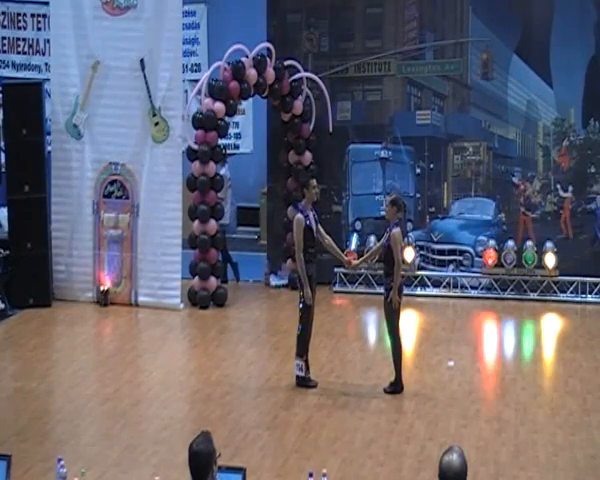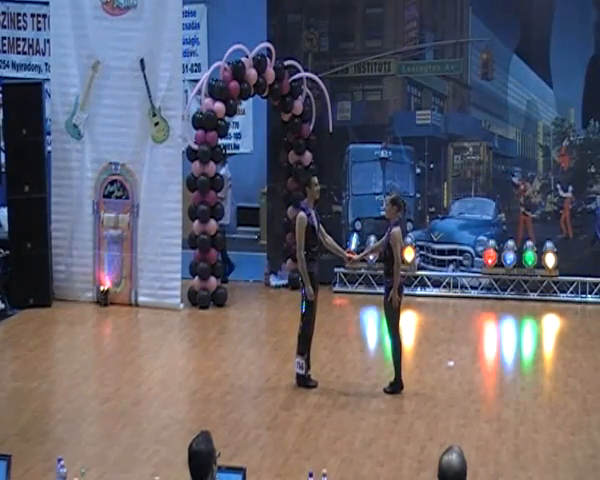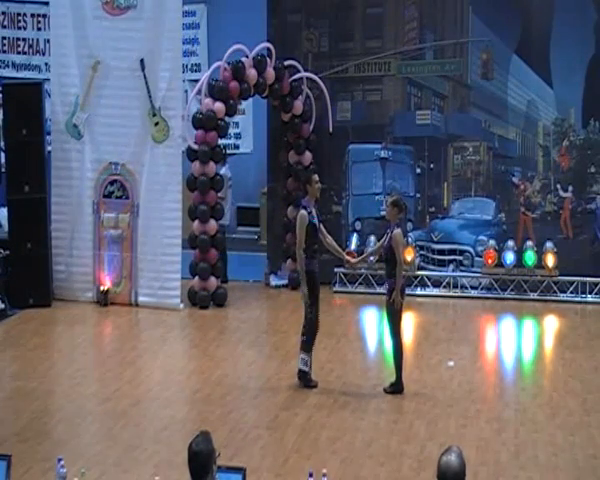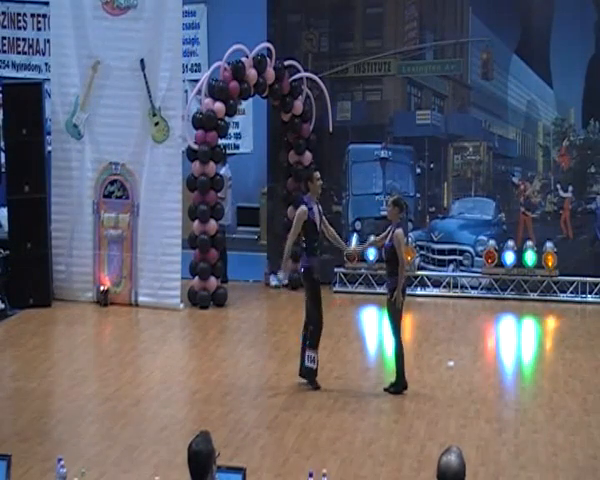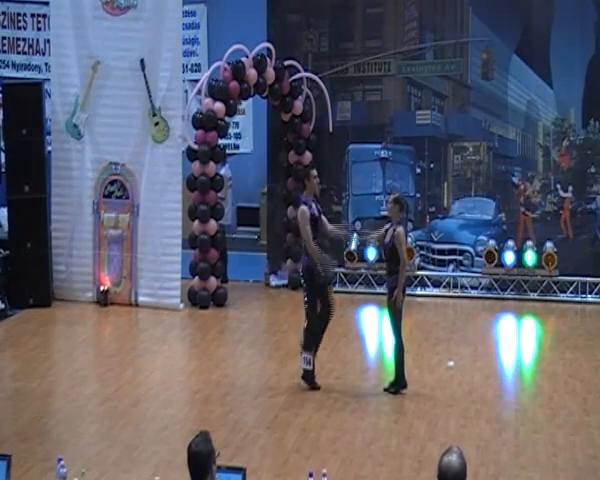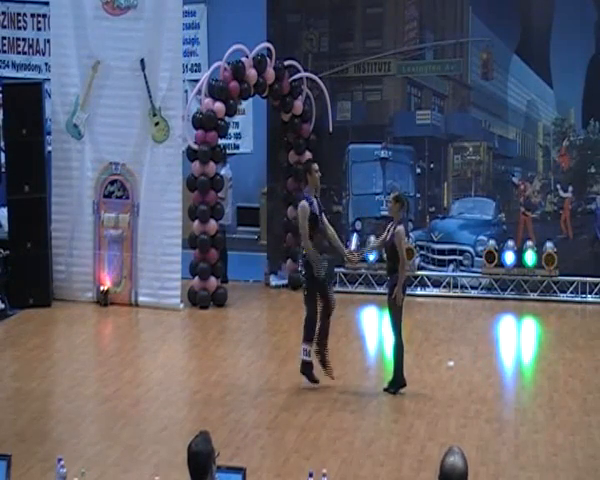
dt=0.3s
person 1, frame 1
left shoulder: (312, 213)
right shoulder: (300, 217)
left elbow: (325, 239)
right elbow: (298, 255)
left wrist: (343, 258)
right wrist: (305, 286)
left hip: (312, 271)
right hip: (305, 274)
left knee: (308, 323)
right knee: (305, 323)
left ankle: (305, 370)
right ankle: (301, 375)
person 1, frame 2
left shoulder: (314, 212)
right shoulder: (302, 216)
left elbow: (325, 239)
right elbow: (300, 253)
left wrist: (344, 255)
right wrist: (307, 284)
left hip: (315, 270)
right hip: (307, 272)
left knee: (310, 322)
right knee: (306, 322)
left ankle: (305, 369)
right ankle: (301, 374)
person 1, frame 3
left shoulder: (314, 210)
right shoulder: (303, 214)
left elbow: (325, 239)
right elbow: (299, 250)
left wrist: (344, 256)
right wrist: (302, 282)
left hip: (314, 268)
right hip: (307, 270)
left knee: (310, 321)
right knee: (312, 321)
left ankle: (304, 370)
right ankle: (304, 370)
person 1, frame 4
left shoulder: (318, 207)
right shoulder: (304, 209)
left elbow: (329, 232)
right elbow: (291, 239)
left wrist: (347, 249)
right wrist: (284, 267)
left hip: (315, 263)
right hip: (308, 265)
left knee: (310, 318)
right knee: (316, 319)
left ankle: (305, 368)
right ankle: (310, 369)
person 1, frame 5
left shoulder: (315, 205)
right shoulder: (303, 209)
left elbow: (327, 228)
right elbow: (309, 243)
left wrist: (344, 234)
right wrist: (325, 264)
left hip: (318, 264)
right hip: (310, 265)
left knee: (326, 311)
right knee: (312, 317)
left ankle: (310, 353)
right ankle: (308, 372)
person 1, frame 6
left shoulder: (317, 200)
right shoulder: (304, 204)
left elbow: (327, 229)
right elbow: (305, 240)
left wrist: (344, 252)
right wrist: (317, 265)
left hip: (321, 257)
right hip: (311, 260)
left knee: (328, 306)
right knee: (312, 311)
left ankle: (321, 353)
right ankle: (306, 364)
person 2, frame 1
left shoulder: (396, 231)
right shoulder: (391, 230)
left elbow: (398, 263)
right elbow: (377, 249)
left wrist: (394, 290)
right wrist: (359, 262)
left hip: (393, 287)
right hip: (389, 285)
left knee: (393, 334)
right knee: (393, 333)
left ankle: (398, 382)
right ankle: (397, 380)
person 2, frame 2
left shoulder: (396, 230)
right shoulder: (391, 229)
left elbow: (397, 262)
right elbow: (378, 246)
left wrist: (394, 289)
right wrist: (359, 257)
left hip: (393, 286)
right hip: (389, 284)
left knee: (393, 333)
right knee: (393, 333)
left ankle: (398, 381)
right ankle: (397, 379)
person 2, frame 3
left shoulder: (397, 232)
right shoulder: (391, 231)
left elbow: (401, 263)
right elbow: (377, 249)
left wrist: (397, 291)
right wrist: (357, 260)
left hip: (395, 287)
right hip: (391, 286)
left knee: (395, 334)
right knee: (393, 334)
left ankle: (399, 382)
right ankle: (397, 380)
person 2, frame 4
left shoulder: (398, 232)
right shoulder: (391, 229)
left elbow: (402, 263)
right elbow: (378, 241)
left wrist: (399, 290)
right wrist: (360, 248)
left hip: (396, 286)
right hip: (392, 285)
left knee: (396, 334)
right knee: (394, 333)
left ankle: (401, 381)
right ankle: (399, 380)
person 2, frame 5
left shoulder: (398, 230)
right shoulder: (389, 228)
left elbow: (404, 261)
right elbow: (375, 238)
left wrist: (399, 288)
left hip: (397, 285)
right hip: (392, 283)
left knee: (398, 333)
right knee: (396, 333)
left ankle: (400, 381)
right ankle: (398, 379)
person 2, frame 6
left shoulder: (399, 229)
right shoulder: (391, 227)
left elbow: (403, 260)
right elbow: (378, 244)
left wrist: (399, 287)
left hip: (397, 283)
right hip: (392, 282)
left knee: (396, 332)
right knee: (395, 331)
left ankle: (398, 379)
right ankle: (398, 378)
person 3, frame 1
left shoulder: (223, 173)
right shoulder: (225, 171)
left elbow: (220, 196)
left hip: (221, 216)
right hip: (224, 216)
left knee: (221, 246)
right knee: (222, 246)
left ankle: (224, 275)
person 3, frame 2
left shoulder: (223, 173)
right shoulder: (225, 171)
left elbow: (221, 197)
left hip: (221, 216)
right hip: (224, 216)
left knee: (221, 246)
right knee: (221, 245)
left ankle: (224, 275)
right ankle: (229, 264)
person 3, frame 3
left shoulder: (223, 173)
right shoulder: (226, 170)
left elbow: (220, 196)
right hip: (223, 216)
left knee: (221, 247)
right knee: (221, 247)
left ankle: (223, 275)
right ankle: (223, 274)
person 3, frame 4
left shoulder: (223, 173)
right shoulder: (226, 170)
left elbow: (221, 196)
left hip: (221, 217)
right hip: (224, 216)
left knee: (221, 247)
right knee: (221, 247)
left ankle: (223, 275)
right ankle: (223, 275)
person 3, frame 5
left shoulder: (223, 173)
right shoulder: (226, 170)
left elbow: (221, 196)
right hip: (224, 216)
left knee: (221, 247)
right knee: (221, 247)
left ankle: (223, 276)
right ankle: (222, 275)
person 3, frame 6
left shoulder: (223, 173)
right shoulder: (226, 170)
left elbow: (221, 197)
left hip: (221, 217)
right hip: (224, 216)
left knee: (221, 248)
right knee: (221, 248)
left ankle: (223, 275)
right ankle: (223, 275)
